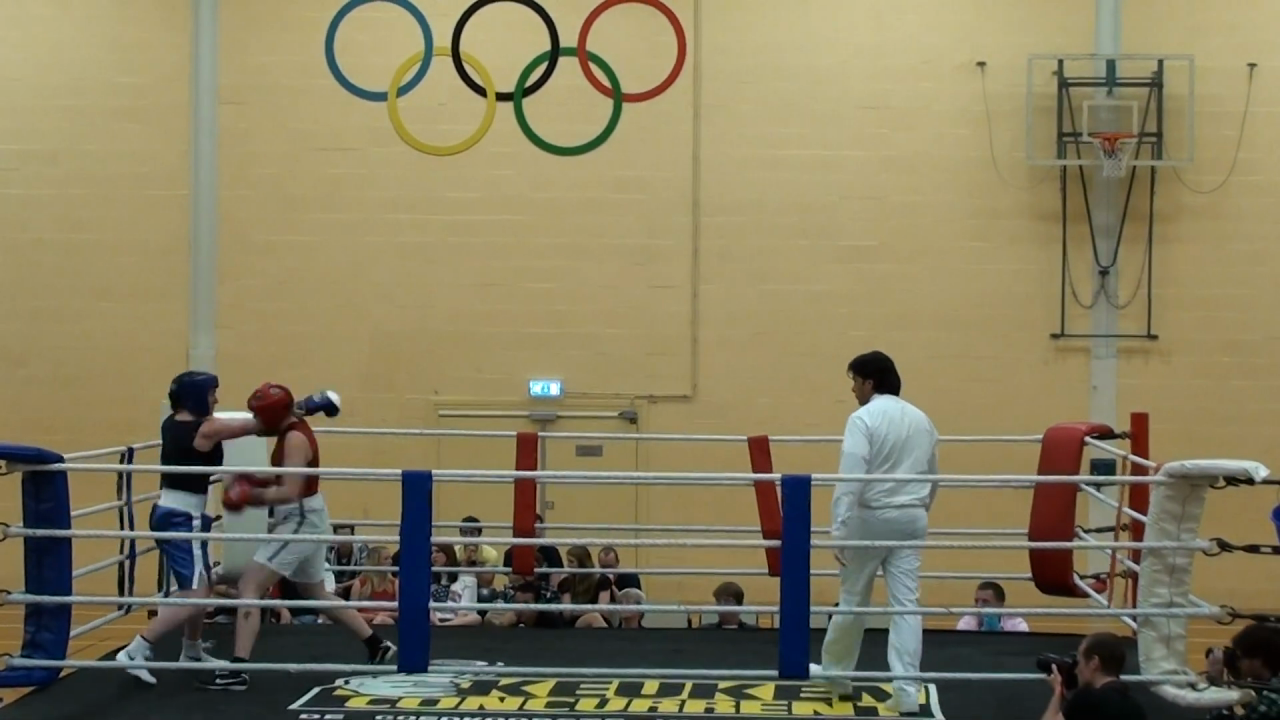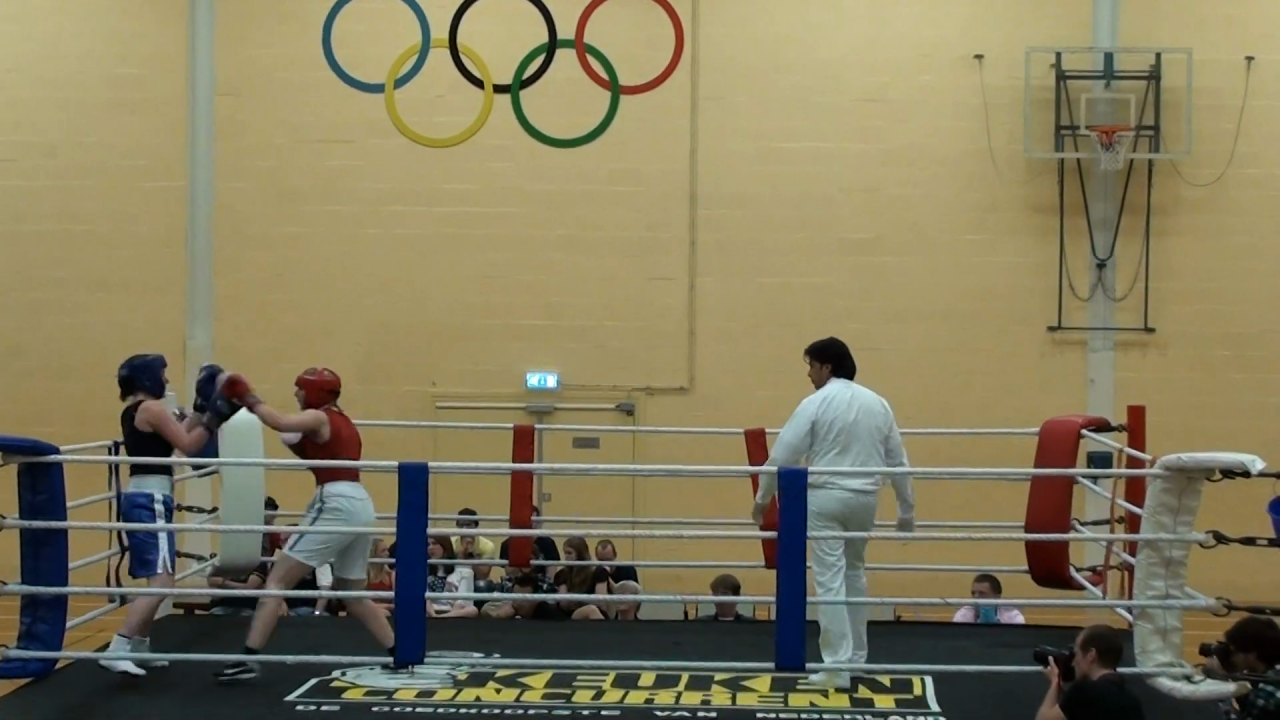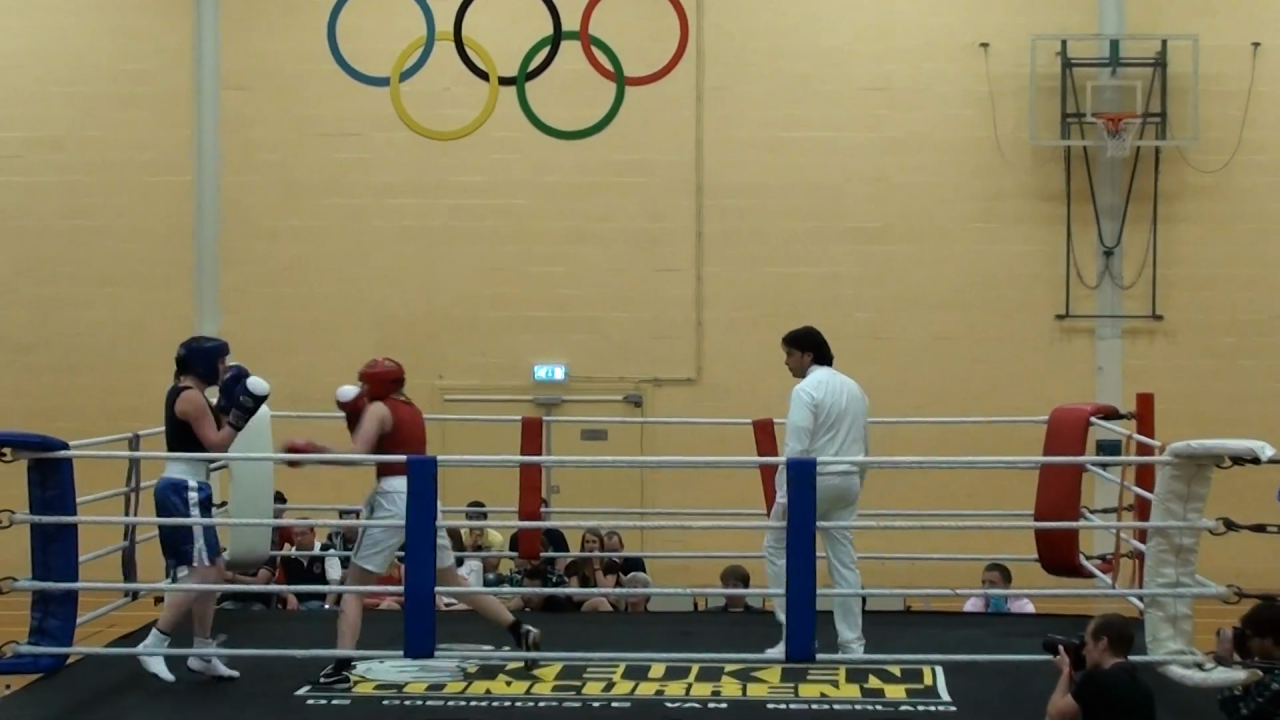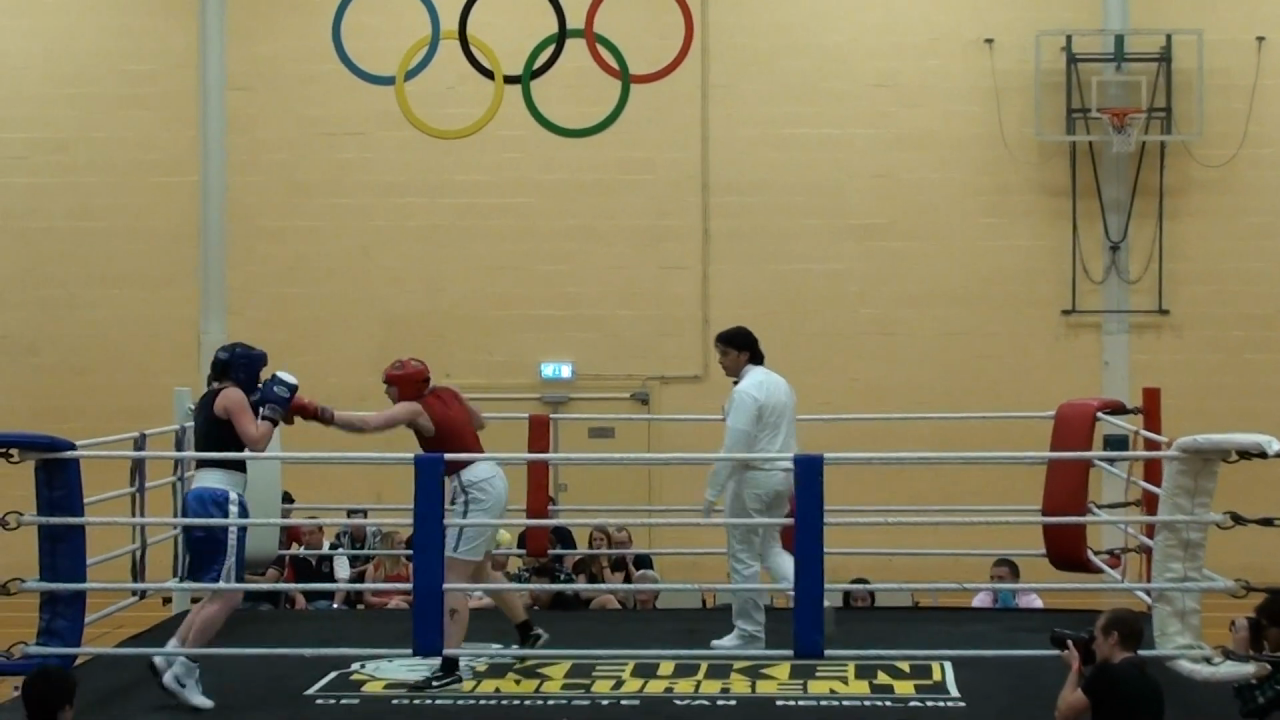
dt=0.5s
person 1, frame 1
left shoulder: (864, 418)
right shoulder: (922, 420)
left elbow: (850, 479)
right elbow: (930, 479)
left wrist: (839, 531)
left hip: (872, 517)
right hip: (912, 518)
left knee: (854, 598)
right knee: (906, 604)
left ankle: (837, 673)
right ankle: (907, 691)
person 1, frame 2
left shoulder: (814, 404)
right shoulder: (877, 403)
left elbow: (783, 457)
right elbow: (898, 461)
left wrist: (762, 498)
right wrist: (907, 508)
left hip: (824, 499)
right hip: (863, 499)
left knee: (830, 581)
right knee: (854, 576)
left ankle: (838, 668)
right ankle: (856, 656)
person 1, frame 3
left shoulder: (806, 389)
right shoulder: (854, 389)
left elbow: (797, 449)
right elbow: (862, 446)
left wrist: (783, 496)
right wrist: (857, 484)
left hip: (812, 482)
right hip: (847, 482)
left knee: (779, 551)
right knee: (845, 562)
right ankle: (852, 645)
person 1, frame 4
left shoulder: (747, 389)
right shoulder: (778, 383)
left elbow: (736, 449)
left wrist: (712, 492)
left hip: (756, 478)
right hip: (781, 475)
left knee: (743, 556)
right knee: (769, 549)
left ankle: (748, 633)
person 2, frame 1
left shoulder: (171, 424)
right shoulder: (207, 428)
right elbow: (256, 427)
left hip: (169, 513)
right hip: (184, 518)
left knee: (200, 588)
right knee: (194, 596)
left ankle: (192, 651)
right ankle: (135, 651)
person 2, frame 2
left shoulder: (141, 410)
right shoulder: (151, 409)
left elbow: (181, 432)
right elbow: (188, 445)
left wrist: (204, 411)
right wrist: (210, 419)
left hip: (149, 503)
right hip: (145, 504)
left knee: (159, 579)
right knee: (159, 581)
left ankle: (137, 646)
right ankle: (117, 650)
person 2, frame 3
left shoulder: (187, 395)
right shoulder: (190, 398)
left elbow: (211, 430)
right elbow: (217, 445)
left wrist: (229, 400)
right wrist: (241, 413)
left hip: (183, 489)
right hip: (185, 490)
left knee: (214, 572)
right knee: (202, 574)
left ankle: (203, 654)
right ankle: (153, 645)
person 2, frame 4
left shoulder: (209, 399)
right shoulder: (233, 396)
right elbow: (257, 439)
left wrist: (261, 407)
right wrist: (274, 410)
left hip: (200, 498)
right hip: (219, 500)
left knee: (216, 596)
right knee: (225, 598)
left ankle: (172, 657)
right ankle: (182, 671)
person 3, frame 1
left shoulder: (294, 438)
right shoulder: (292, 431)
left elbow: (288, 493)
left wrist: (252, 495)
right wrist: (255, 481)
left hip: (301, 522)
right hip: (300, 519)
left knee: (248, 589)
right knee: (318, 594)
left ankle: (236, 671)
right ankle: (377, 646)
person 3, frame 2
left shoulder: (318, 418)
right shoulder: (347, 425)
left elbow: (277, 420)
left wrist: (245, 397)
right wrist: (299, 446)
left hip: (336, 508)
right hip: (361, 506)
left knee: (276, 580)
right knee: (354, 596)
left ankle: (248, 658)
right ankle: (399, 656)
person 3, frame 3
left shoulder: (378, 410)
right shoulder: (412, 412)
left elbow: (357, 454)
left wrist: (311, 449)
right wrist: (357, 418)
left hip: (393, 502)
left knee: (354, 587)
right knee: (452, 583)
left ankle: (341, 667)
right ankle: (521, 631)
person 3, frame 4
left shoulder: (414, 408)
right shoulder: (445, 395)
left elbow: (364, 423)
right elbow: (479, 424)
left wrist: (316, 411)
left hip: (479, 490)
right hip: (489, 482)
left knee: (454, 583)
right knee: (479, 572)
left ankle: (450, 667)
right ankle: (529, 633)
